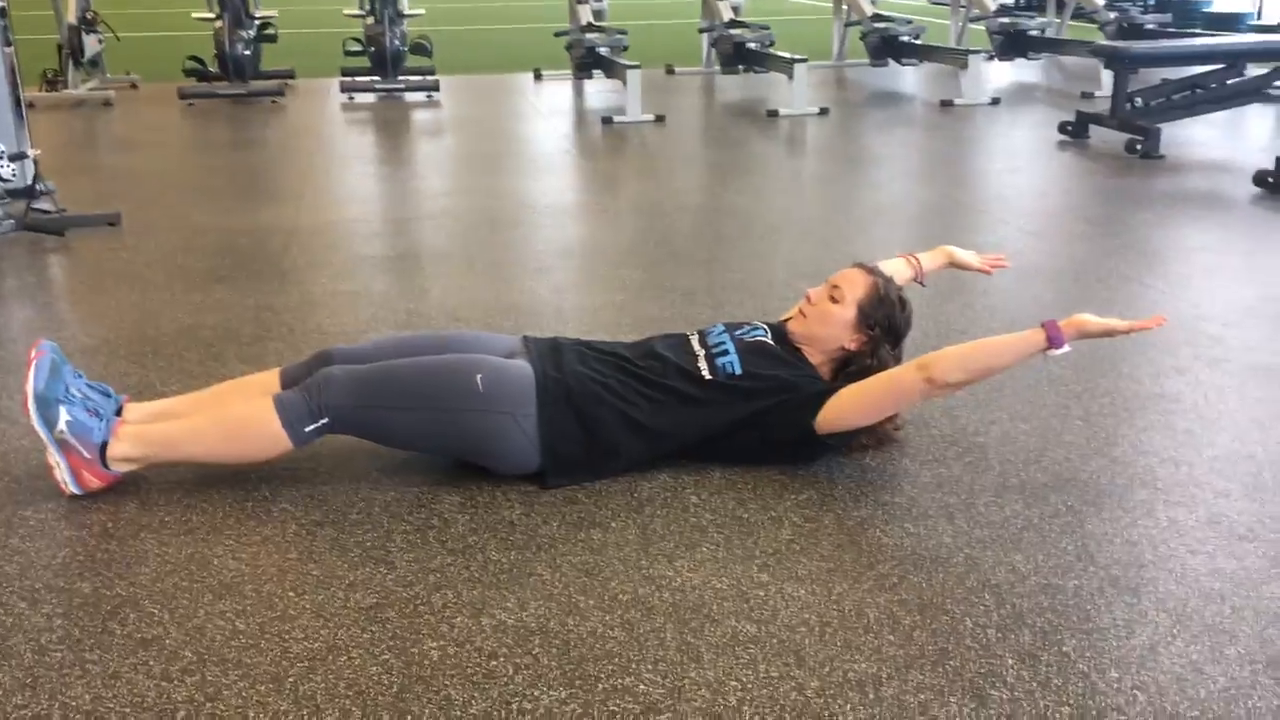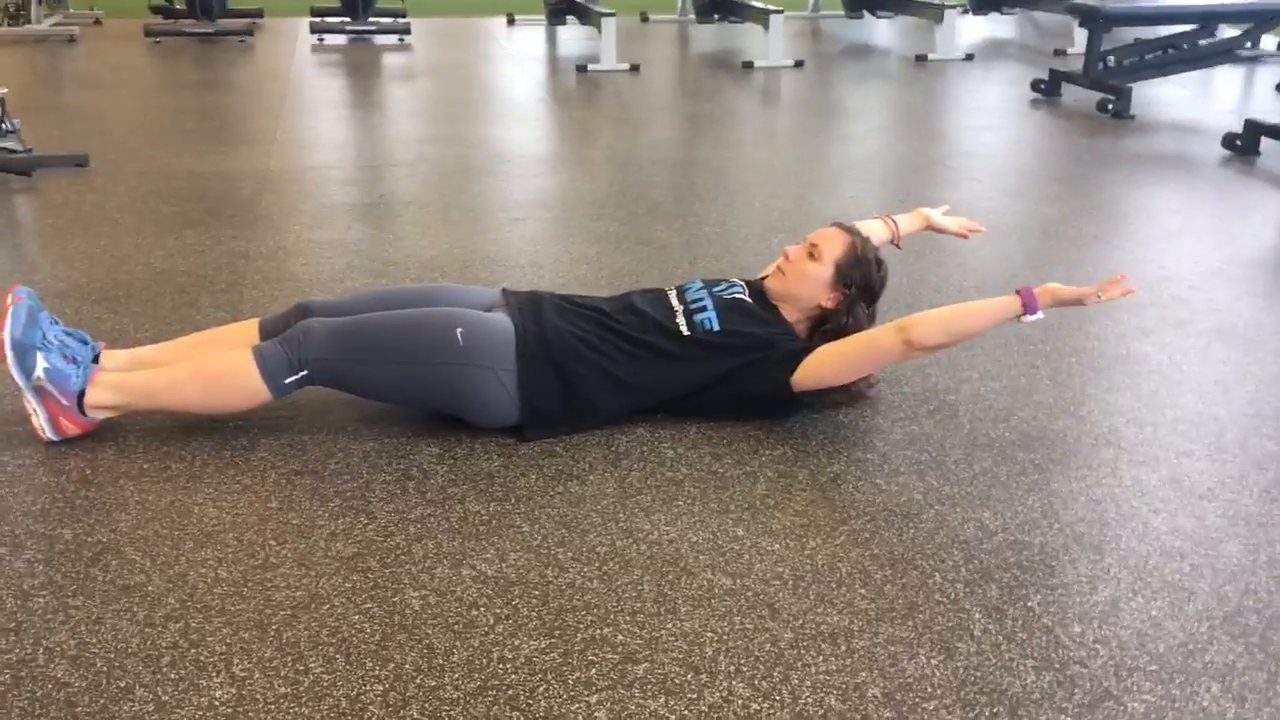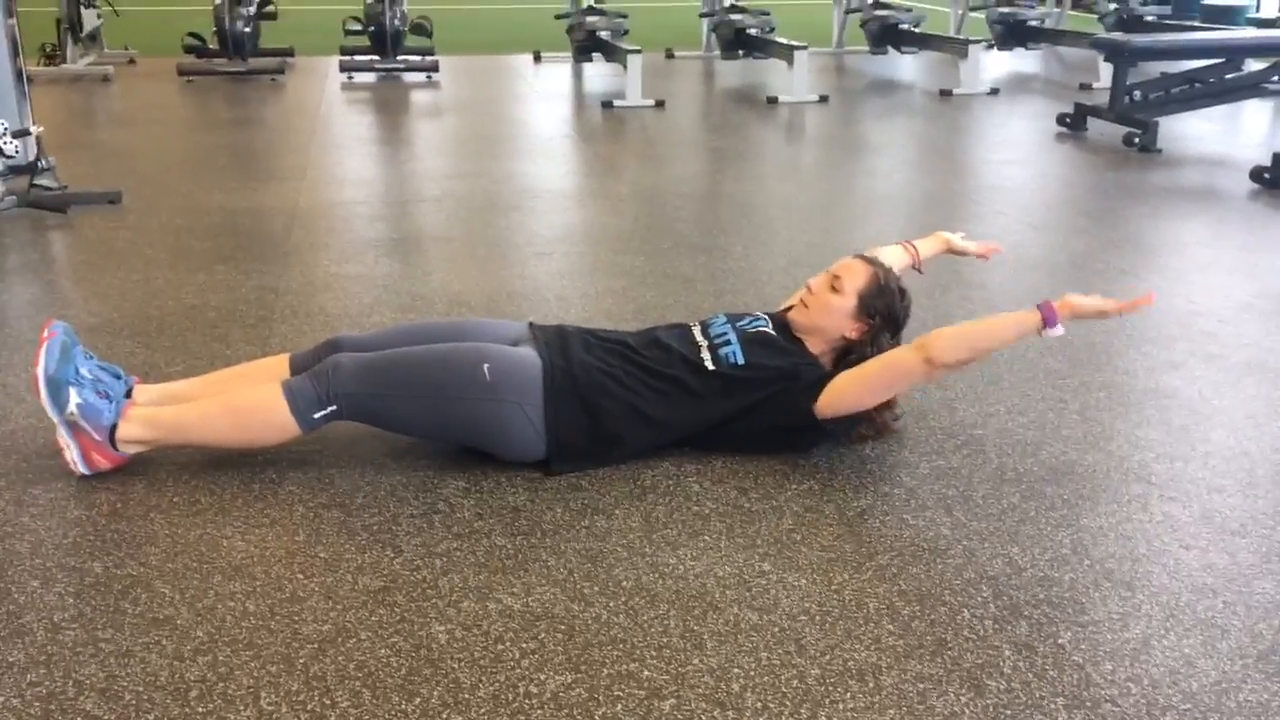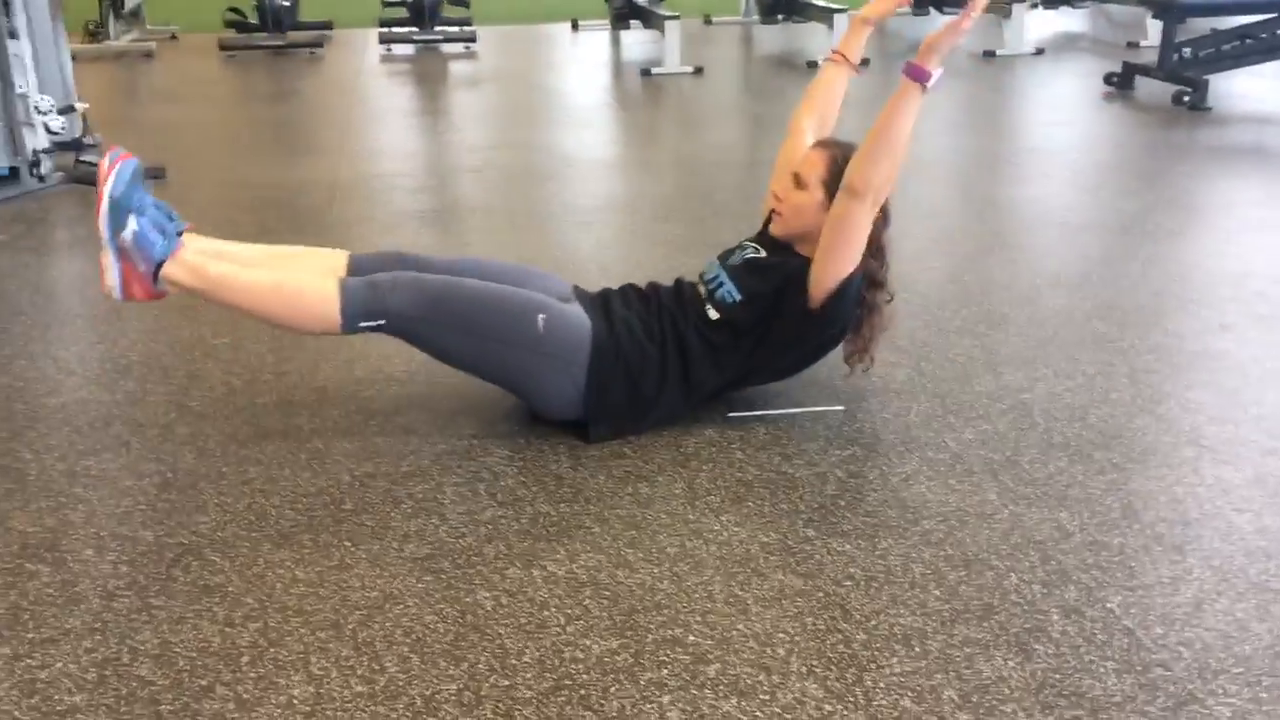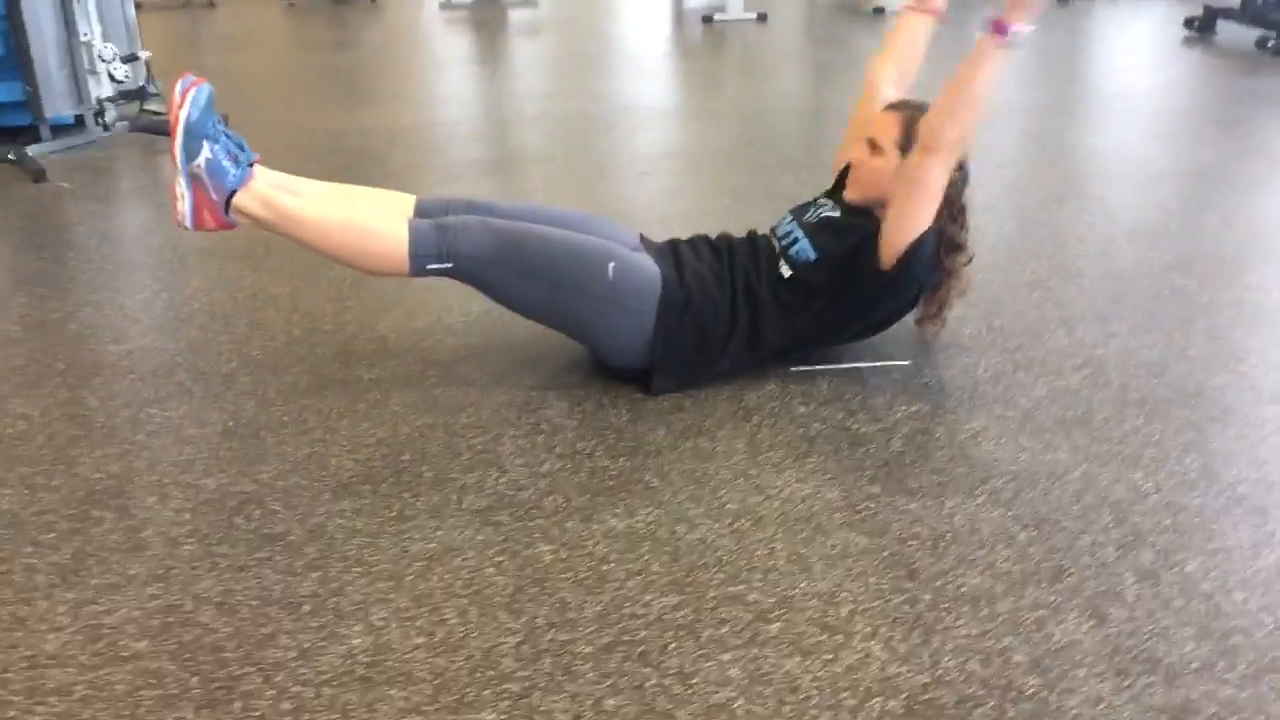
dt=0.7s
person 1, frame 1
left shoulder: (808, 402)
right shoulder: (781, 339)
left elbow: (933, 372)
right elbow: (871, 274)
left wrist: (1064, 330)
right wrist: (939, 255)
left hip: (546, 422)
right hip: (544, 363)
left knee: (333, 404)
right knee: (330, 365)
left ankle: (106, 452)
right ankle: (122, 416)
person 1, frame 2
left shoulder: (781, 361)
right shoulder: (754, 297)
left elbow: (908, 334)
right elbow: (849, 233)
left wrist: (1038, 299)
right wrist: (918, 216)
left hip: (523, 376)
right hip: (521, 316)
left knee: (306, 355)
right knee: (309, 315)
right ankle: (100, 367)
person 1, frame 3
left shoulder: (808, 394)
right shoulder: (779, 328)
left elbow: (928, 352)
right elbow: (870, 263)
left wrist: (1055, 309)
right wrist: (937, 243)
left hip: (554, 409)
right hip: (552, 353)
left knee: (341, 390)
right knee: (337, 350)
left ankle: (114, 431)
right ankle: (132, 398)
person 1, frame 4
left shoulder: (816, 301)
right shoulder: (778, 246)
left elbow: (863, 189)
right elbow: (807, 138)
left hip: (594, 372)
right hip: (587, 318)
left knee: (387, 300)
right knee: (385, 267)
left ankle: (165, 260)
right ankle: (177, 250)
person 1, frame 5
left shoulder: (898, 263)
right shoulder: (855, 201)
left elbow: (940, 150)
right elbow: (885, 95)
left hip: (666, 321)
right hip: (668, 271)
left knee: (459, 243)
right knee: (456, 211)
left ankle: (235, 192)
right ankle: (248, 186)
